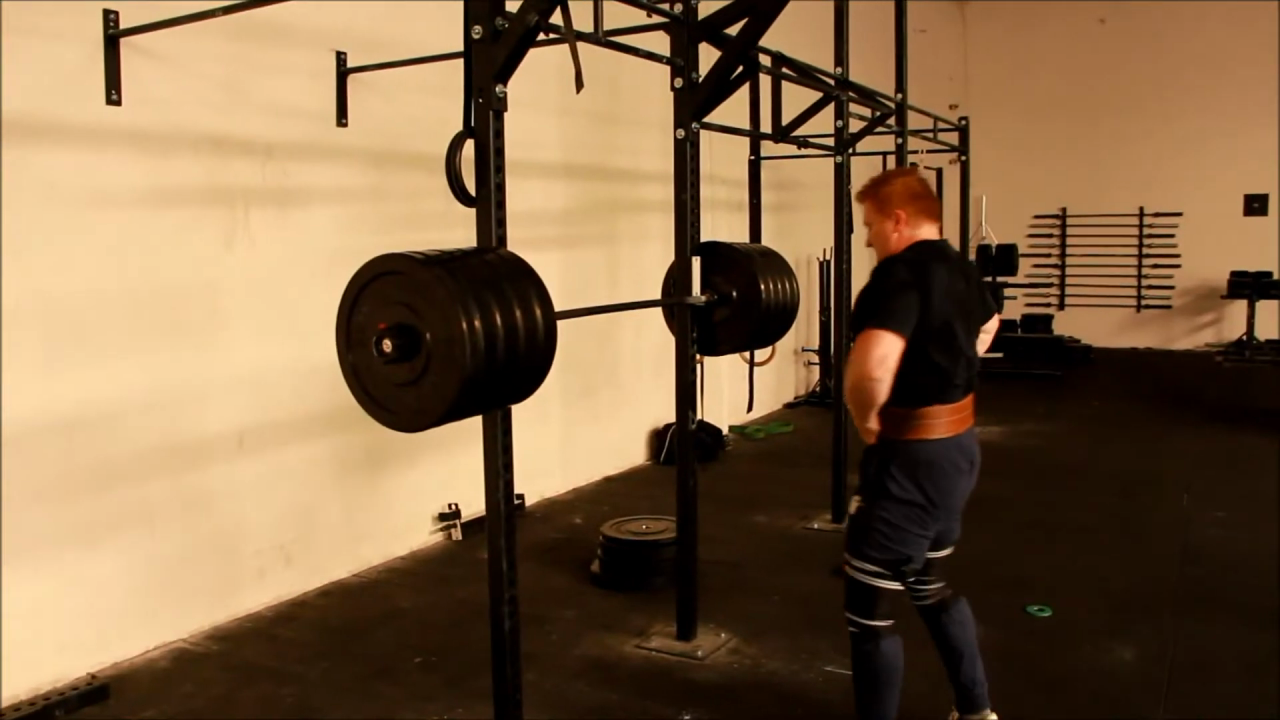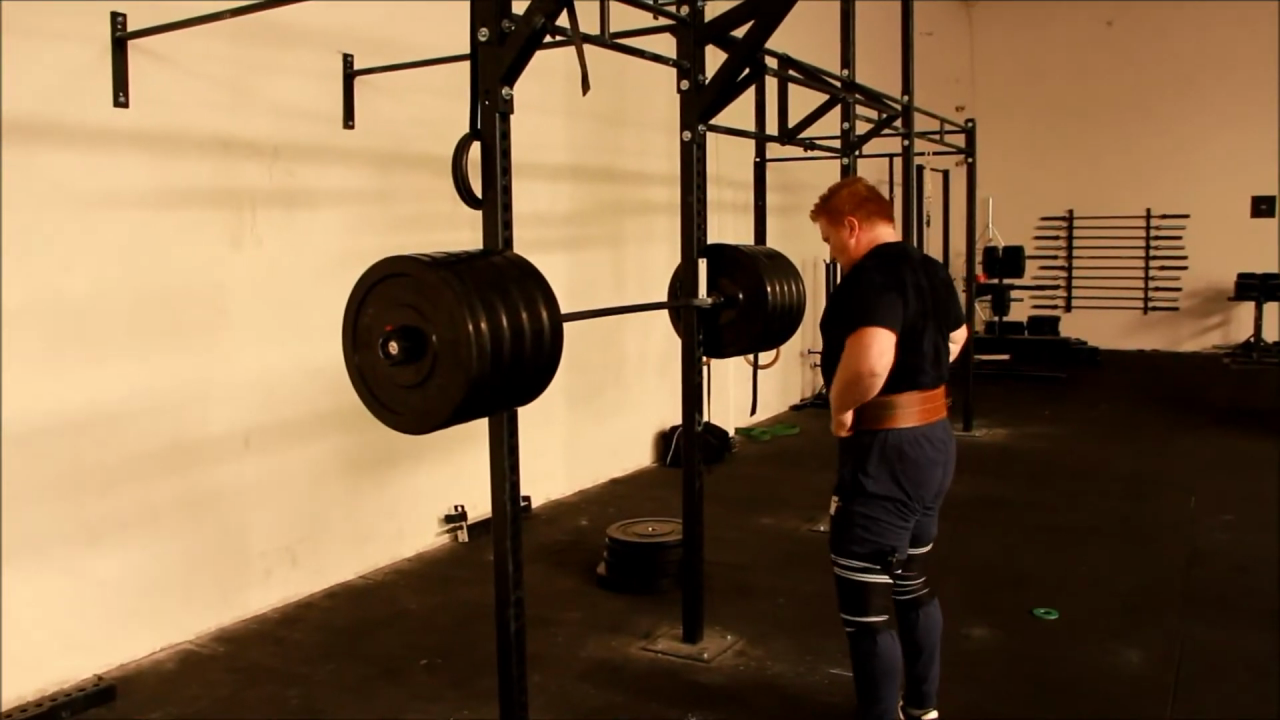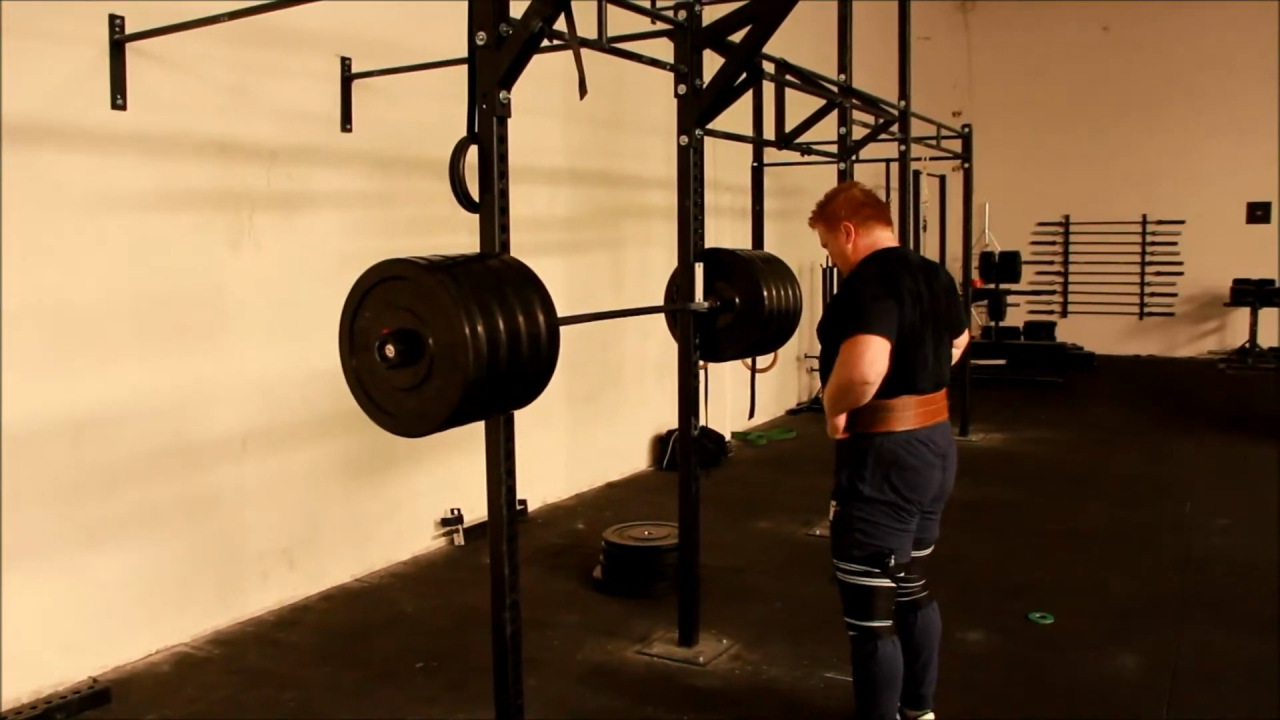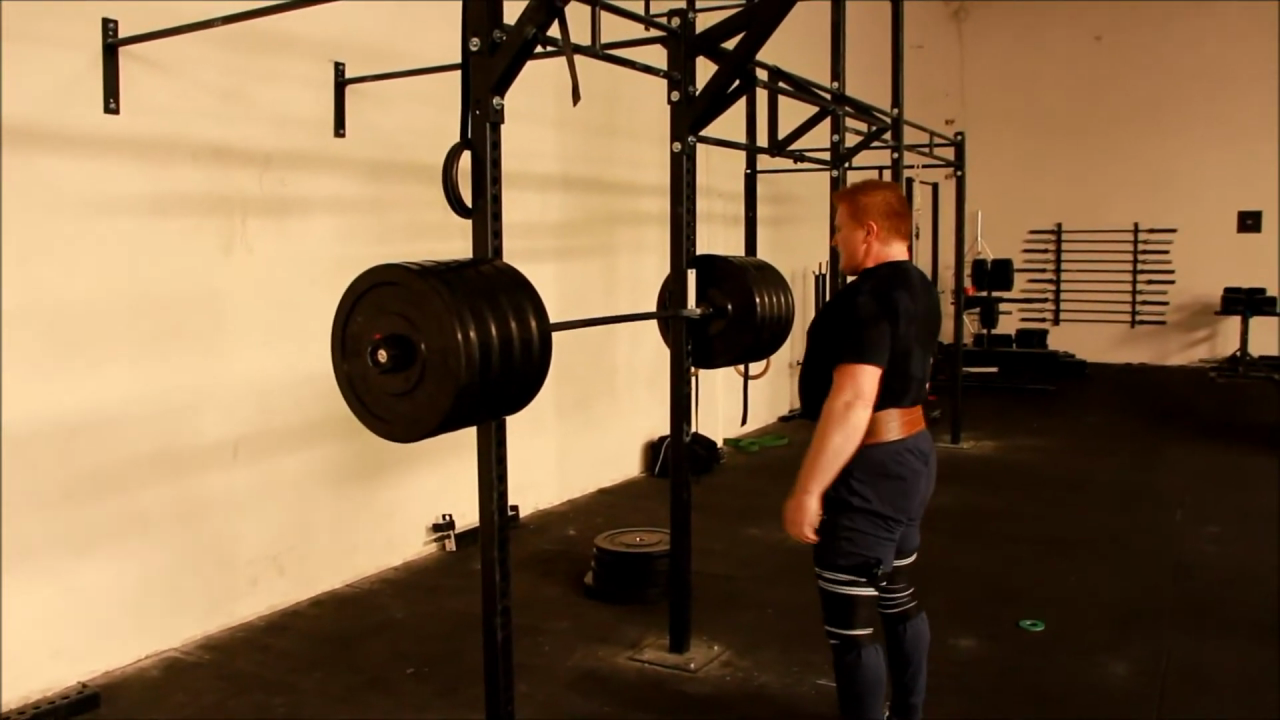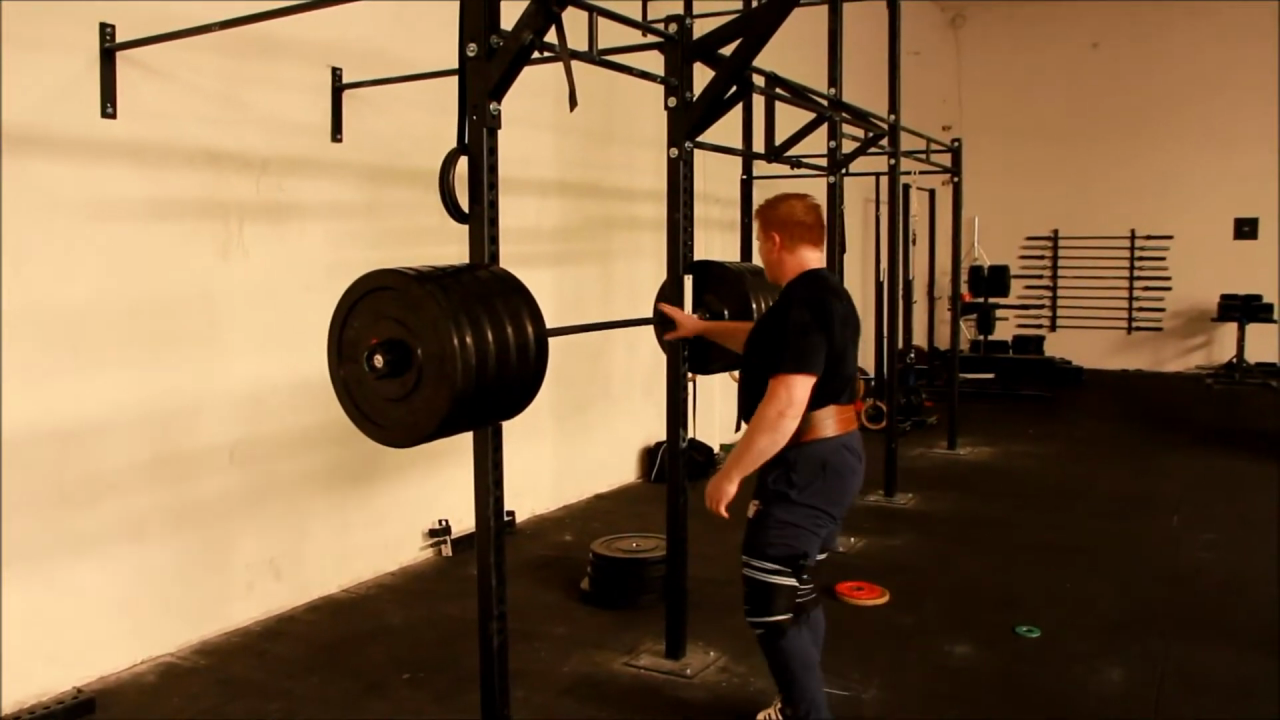
dt=1s
person 1, frame 1
left shoulder: (900, 275)
right shoulder: (962, 270)
left elbow: (872, 366)
right elbow: (985, 329)
left wrist: (864, 416)
left hip: (910, 458)
right hip: (956, 447)
left knee: (867, 607)
right knee: (929, 584)
person 1, frame 2
left shoulder: (872, 276)
right shoulder: (928, 269)
left elbow: (868, 363)
right elbow: (955, 336)
left wrist: (840, 407)
left hip: (886, 455)
right hip: (933, 442)
left knee: (865, 603)
right knee: (911, 583)
person 1, frame 3
left shoulder: (869, 282)
right shoulder: (933, 275)
left elbow: (862, 370)
right elbow: (959, 338)
left wrist: (832, 406)
left hip: (886, 458)
right hip: (934, 446)
left knee: (869, 609)
right knee: (911, 586)
person 1, frame 4
left shoulder: (868, 297)
right shoulder: (917, 289)
left elbow: (852, 401)
left wrist: (807, 489)
left hip: (871, 468)
right hip: (912, 454)
left knee: (850, 618)
right knee: (898, 597)
person 1, frame 5
left shoulder: (801, 305)
right shoulder: (826, 295)
left elbow: (783, 408)
right elbow: (770, 341)
left wrist: (729, 475)
right wrist: (702, 327)
left hip: (807, 465)
right hip: (832, 458)
left knee: (769, 605)
right knee: (799, 591)
